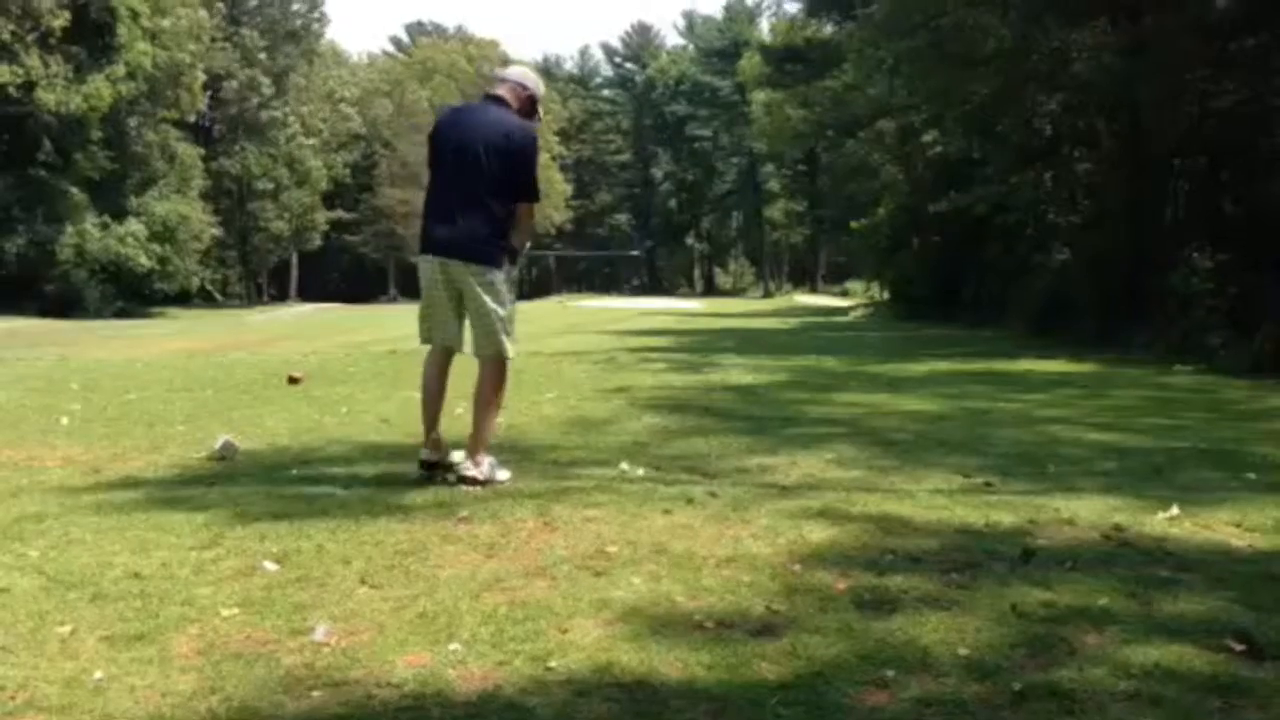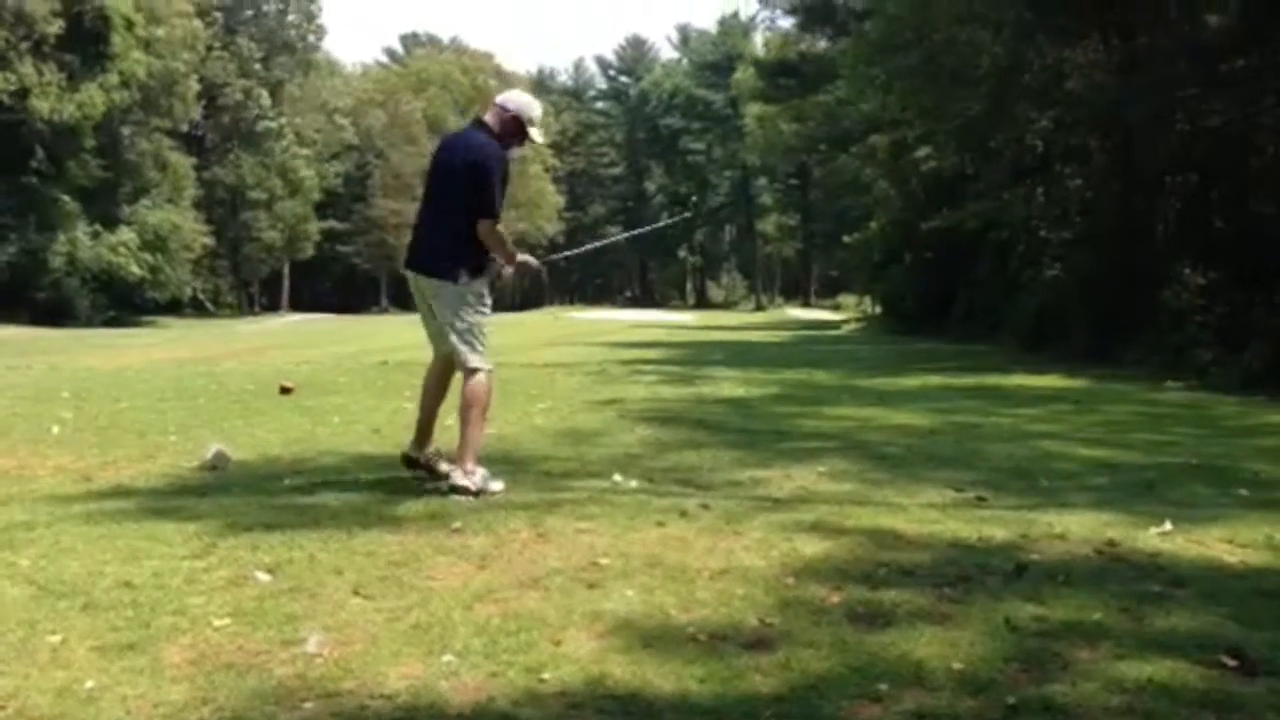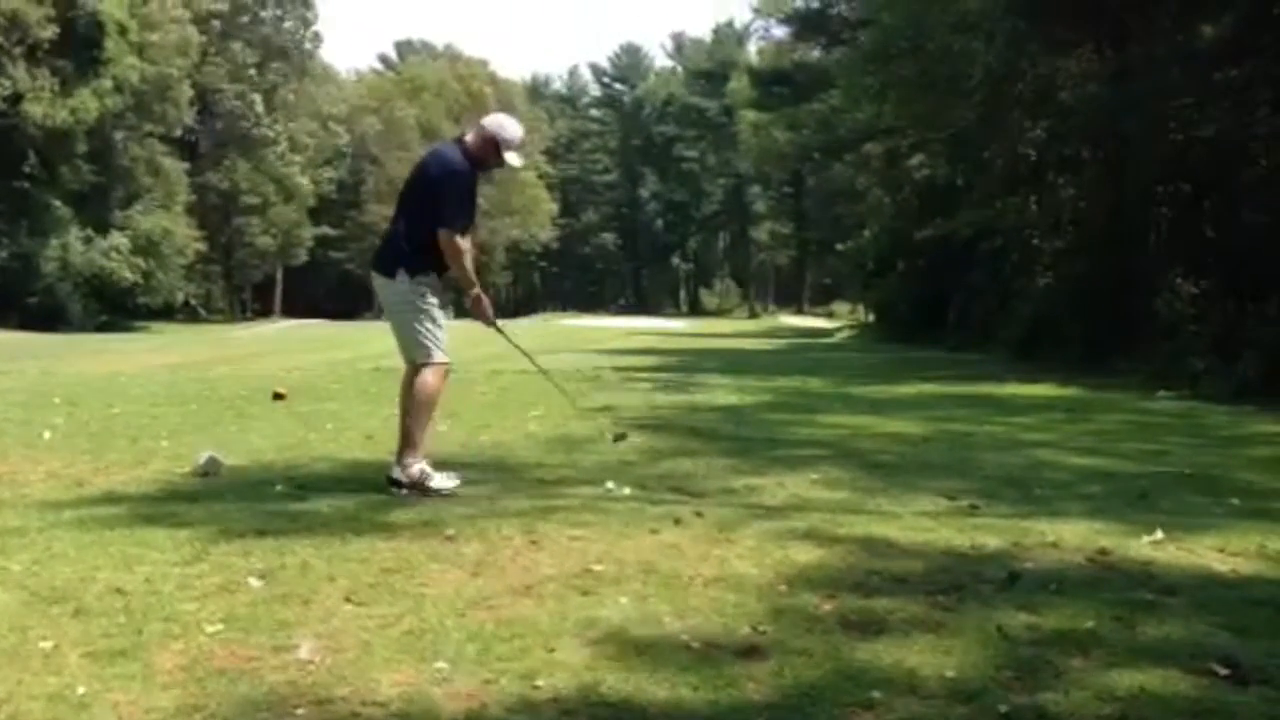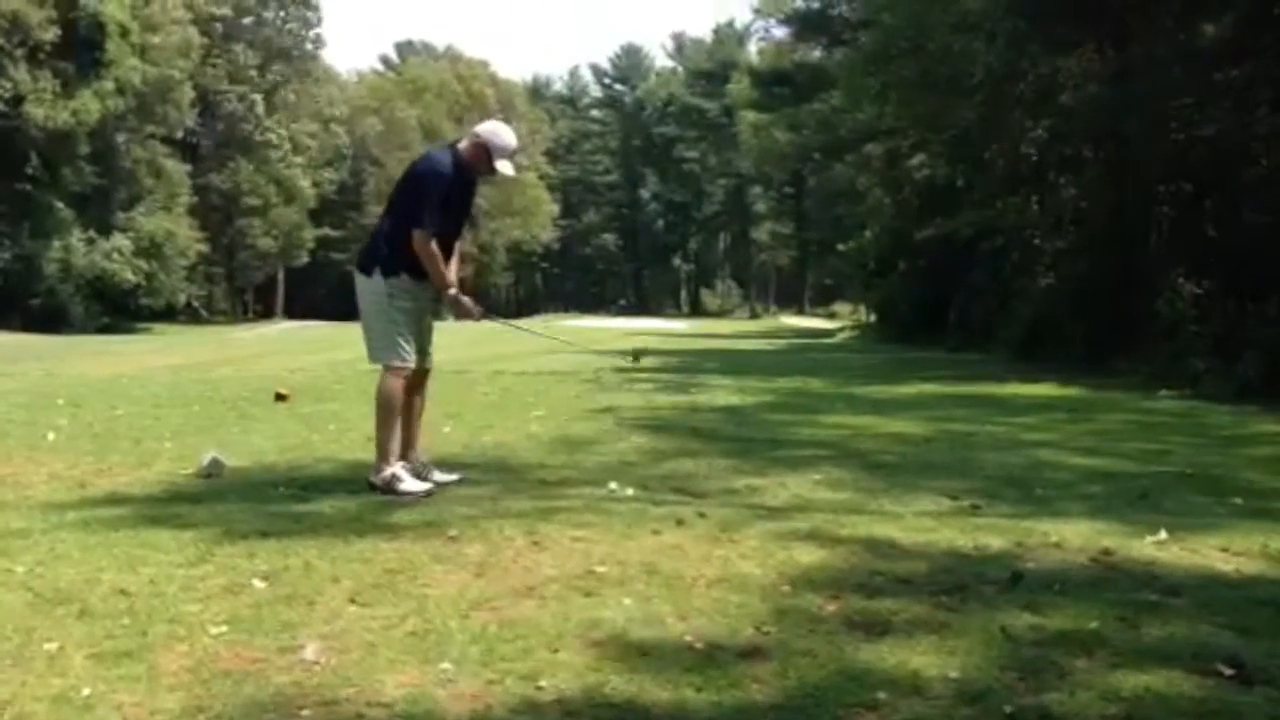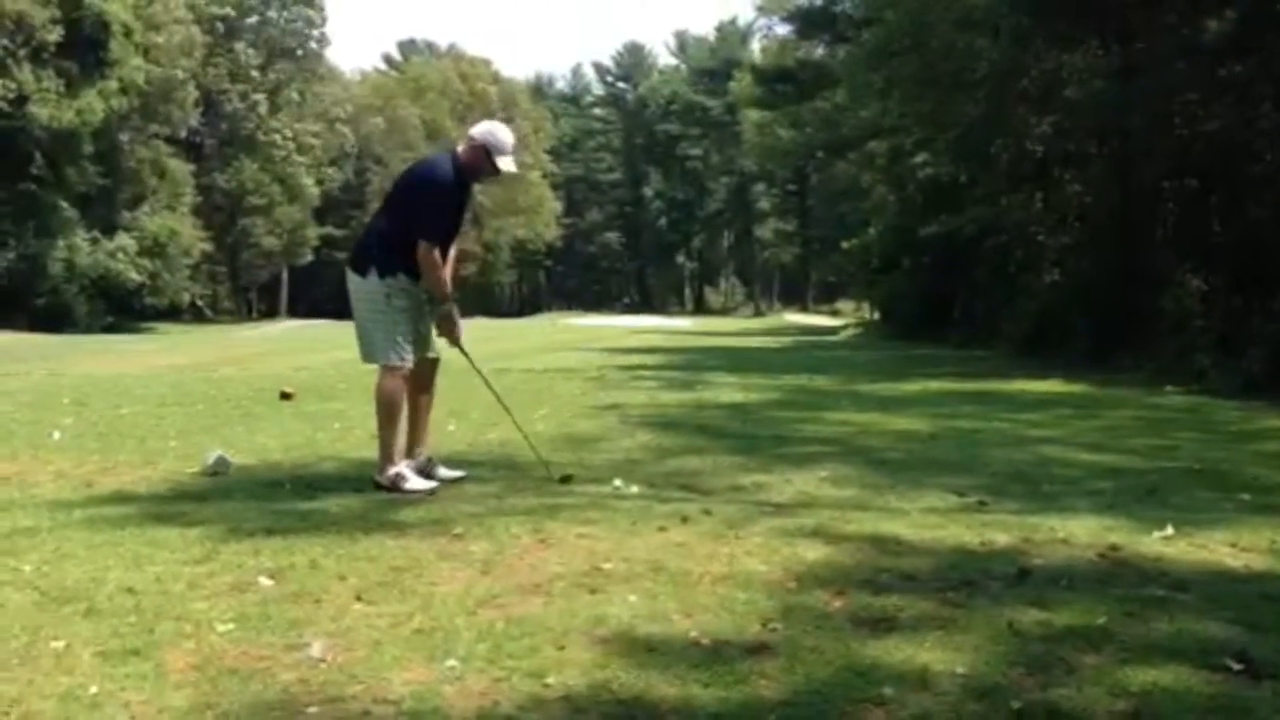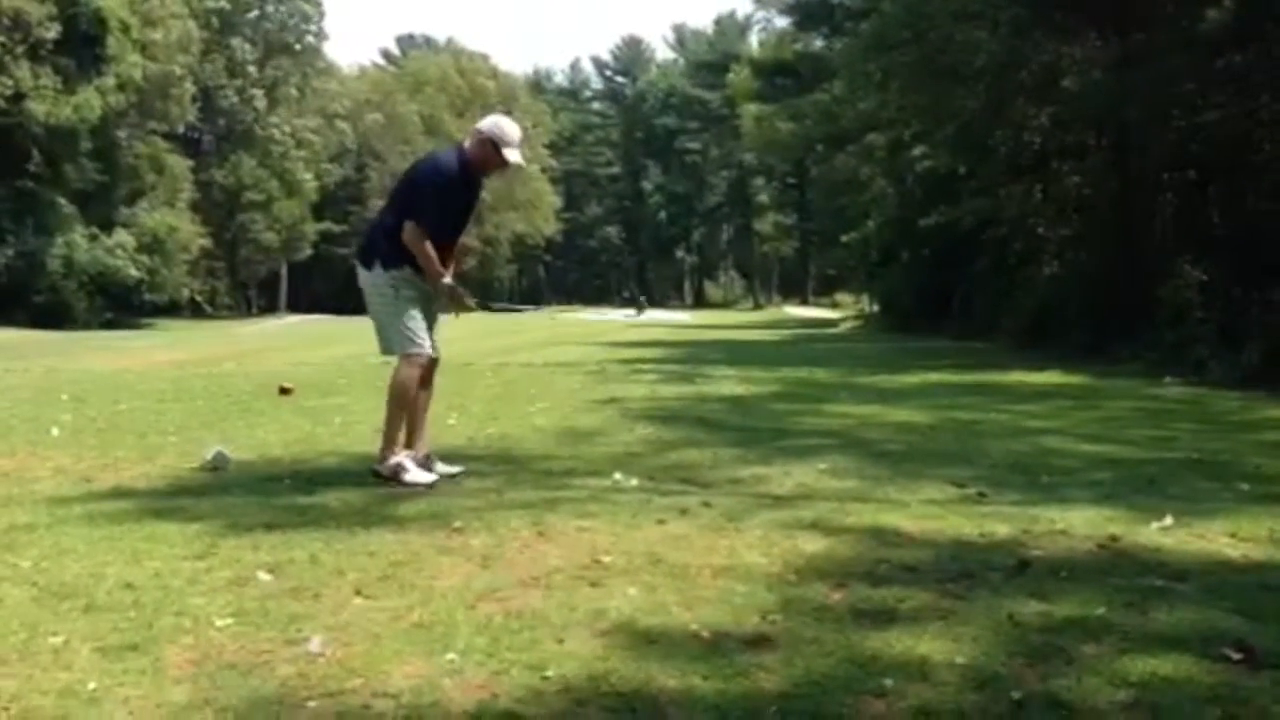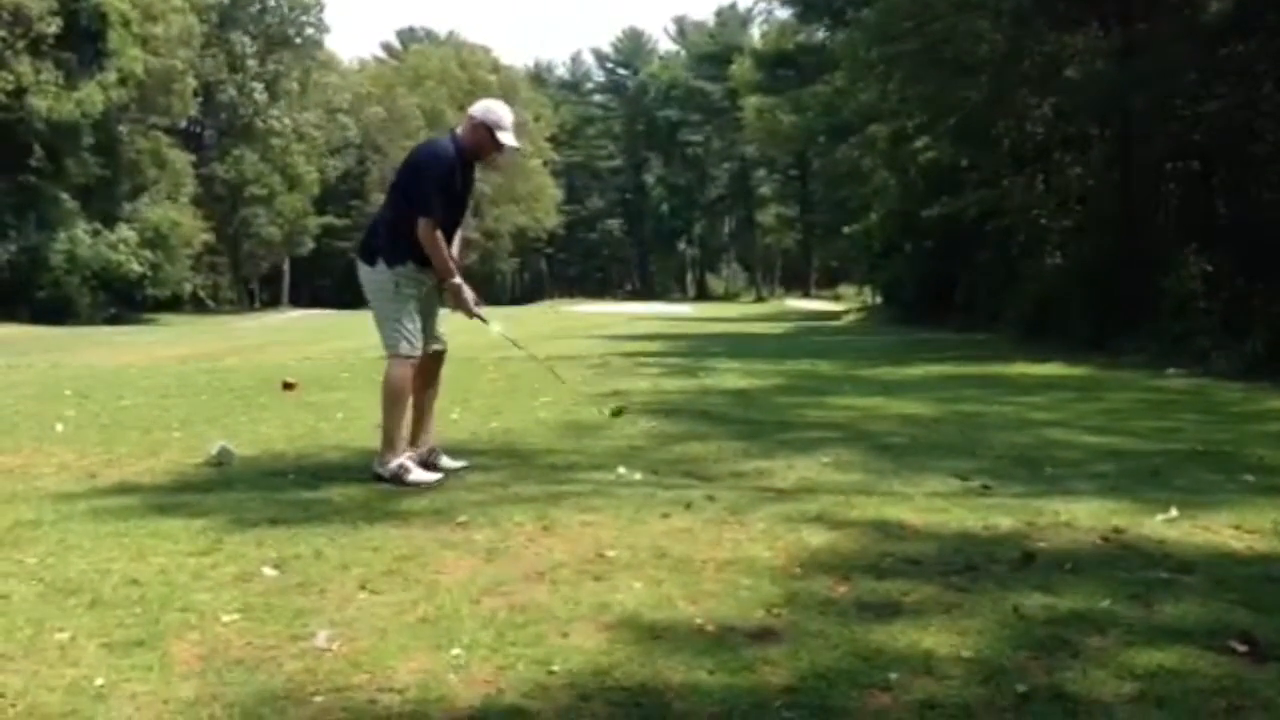
dt=0.4s
person 1, frame 1
left shoulder: (448, 120)
right shoulder: (520, 134)
right elbow: (525, 209)
right wrist: (518, 244)
left hip: (435, 250)
right hip: (485, 256)
left knee: (441, 347)
right knee: (493, 356)
left ankle: (431, 446)
right ankle: (477, 460)
person 1, frame 2
left shoulder: (453, 143)
right shoulder: (491, 155)
right elbow: (485, 227)
left wrist: (494, 259)
right wrist: (514, 259)
left hip: (422, 265)
right hip: (455, 272)
left knee: (446, 355)
right knee: (476, 366)
left ankle: (420, 448)
right ankle: (467, 469)
person 1, frame 3
left shoulder: (455, 162)
right shoulder: (453, 167)
left elbow: (459, 235)
right elbow: (448, 239)
left wrist: (466, 284)
right wrist: (474, 291)
left hip: (408, 272)
right hip: (405, 274)
left knee: (420, 363)
right knee: (435, 362)
left ankle: (406, 461)
right ankle: (411, 464)
person 1, frame 4
left shoulder: (463, 177)
right shoulder: (436, 170)
left elbow: (449, 238)
right elbow: (421, 240)
left wrist: (450, 286)
right wrist: (451, 292)
left hip: (415, 279)
right hip: (387, 276)
left knee: (419, 369)
right knee: (399, 367)
left ankle: (411, 461)
right ankle: (385, 469)
person 1, frame 5
left shoulder: (459, 180)
right shoulder: (437, 178)
left elbow: (446, 245)
right elbow: (427, 252)
left wrist: (444, 301)
right wrist: (446, 307)
left hip: (406, 277)
right hip: (379, 275)
left knee: (425, 362)
right knee: (396, 366)
left ankle: (417, 457)
right ankle: (389, 467)
person 1, frame 6
left shoulder: (469, 178)
right shoulder: (440, 171)
right elbow: (412, 234)
left wrist: (445, 281)
right wrist: (445, 284)
left hip: (415, 271)
right hip: (387, 268)
left knee: (427, 359)
right knee: (414, 355)
left ankle: (416, 453)
right ankle: (390, 456)
person 1, frame 7
left shoulder: (463, 163)
right shoulder: (436, 157)
left elbow: (450, 226)
right elbow: (426, 229)
left wrist: (453, 276)
right wrist: (454, 282)
left hip: (418, 266)
right hip: (390, 264)
left knee: (432, 352)
right knee: (406, 354)
left ankle: (421, 447)
right ankle: (390, 458)
